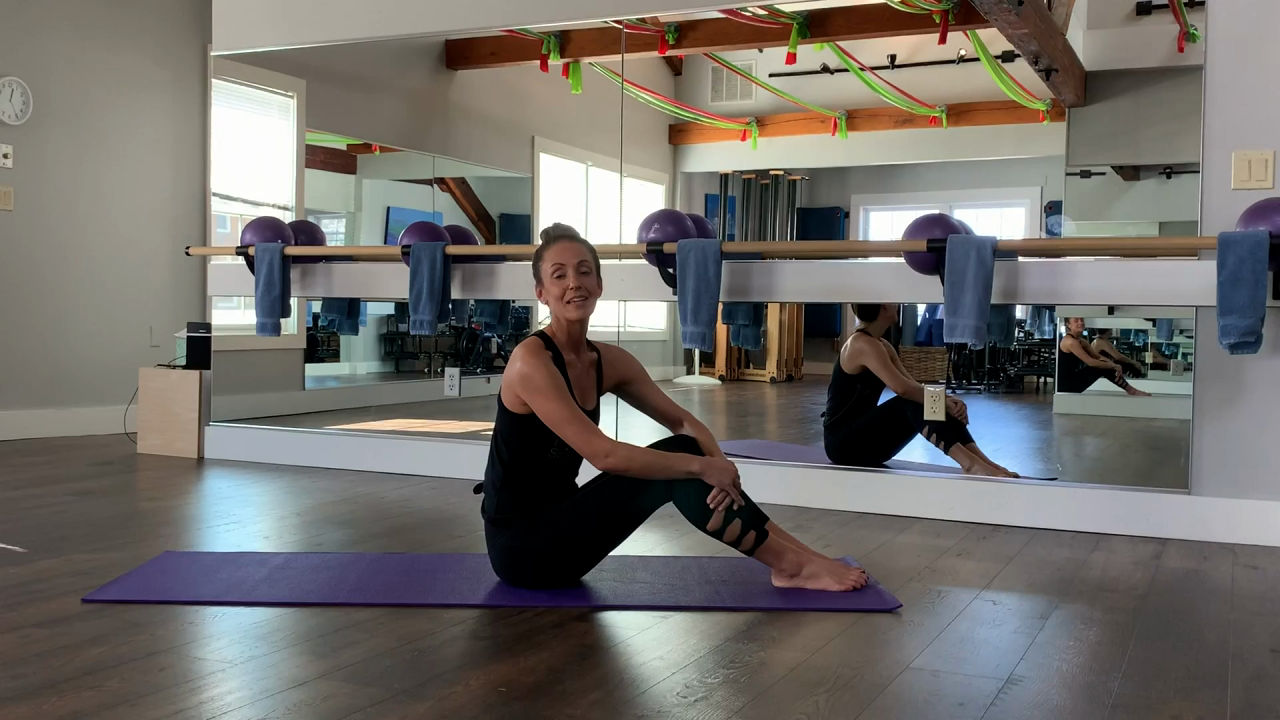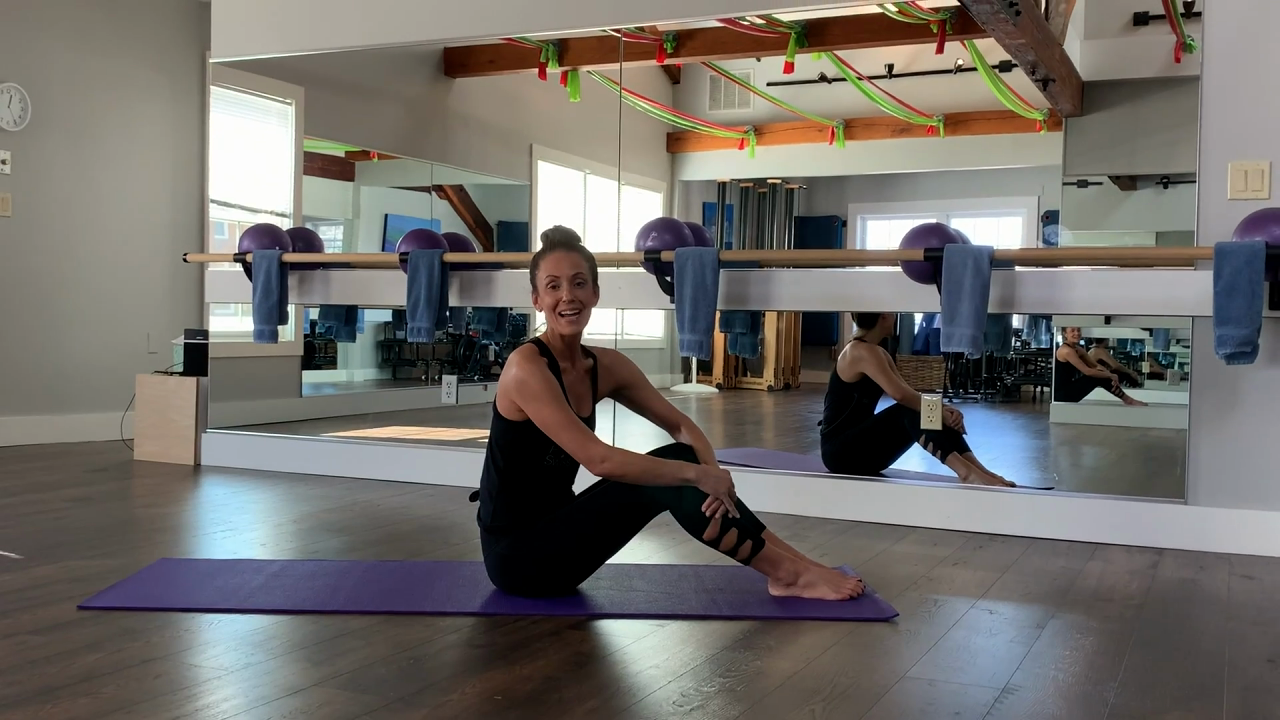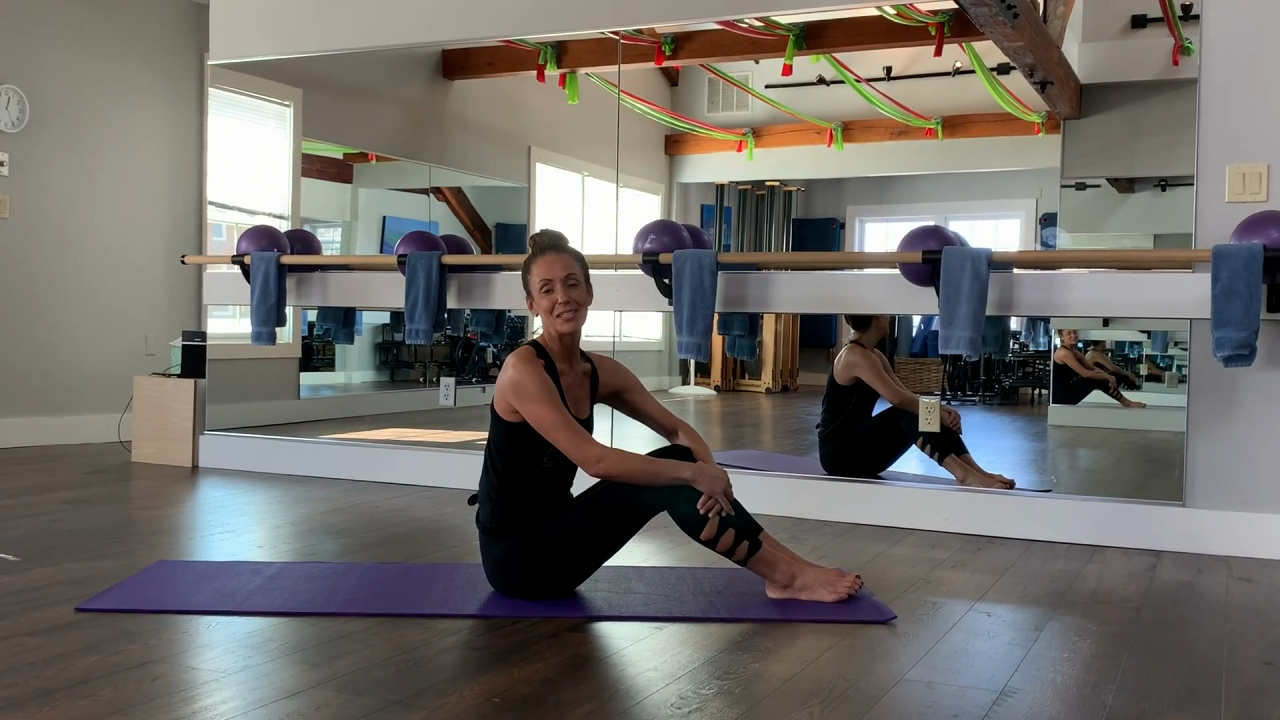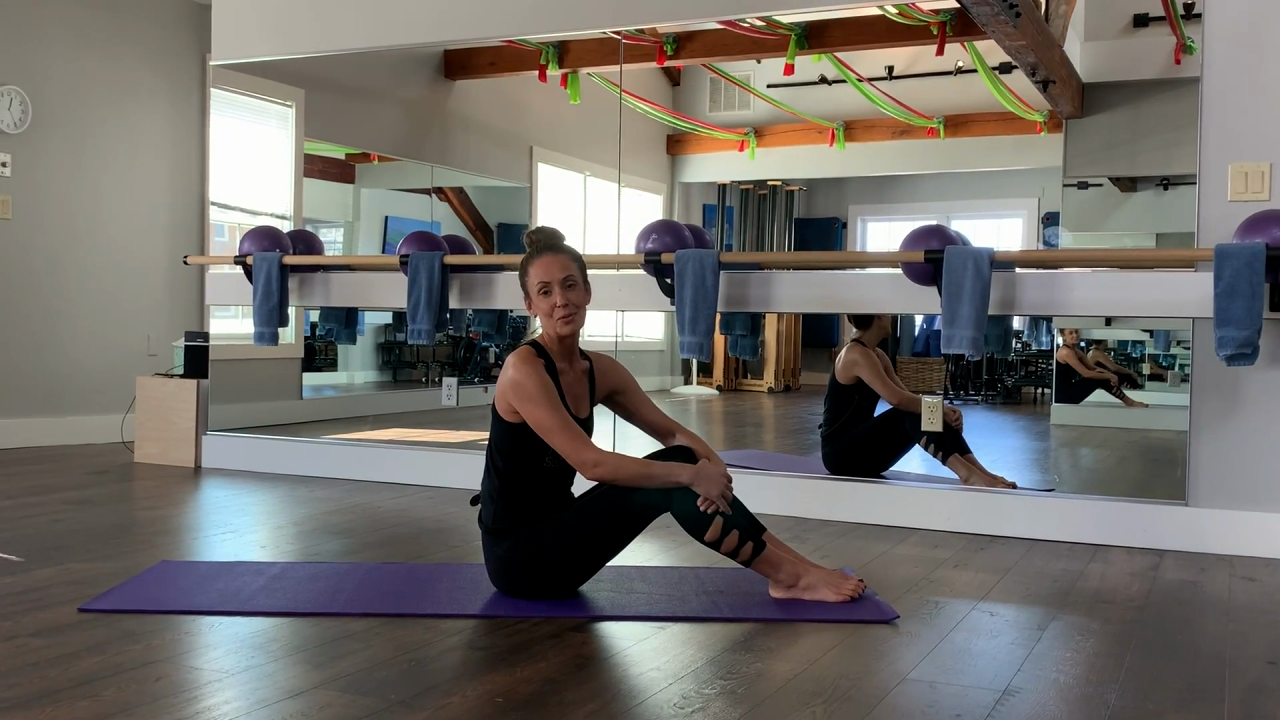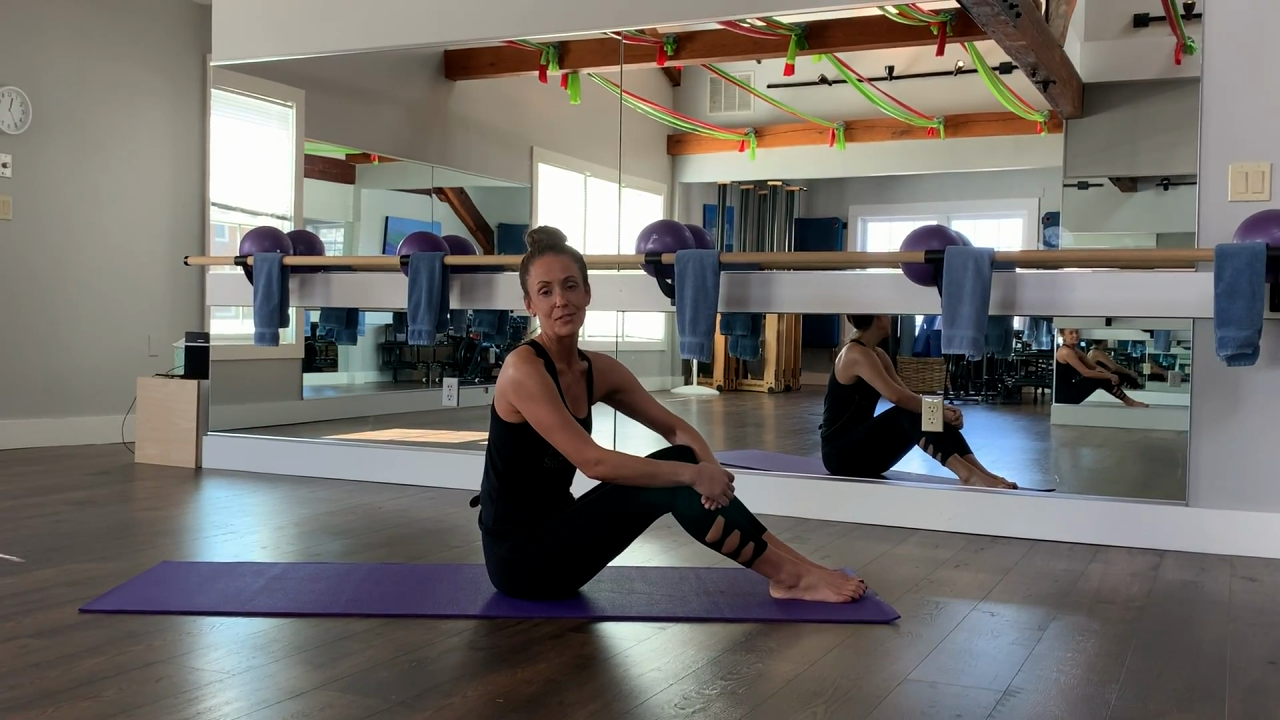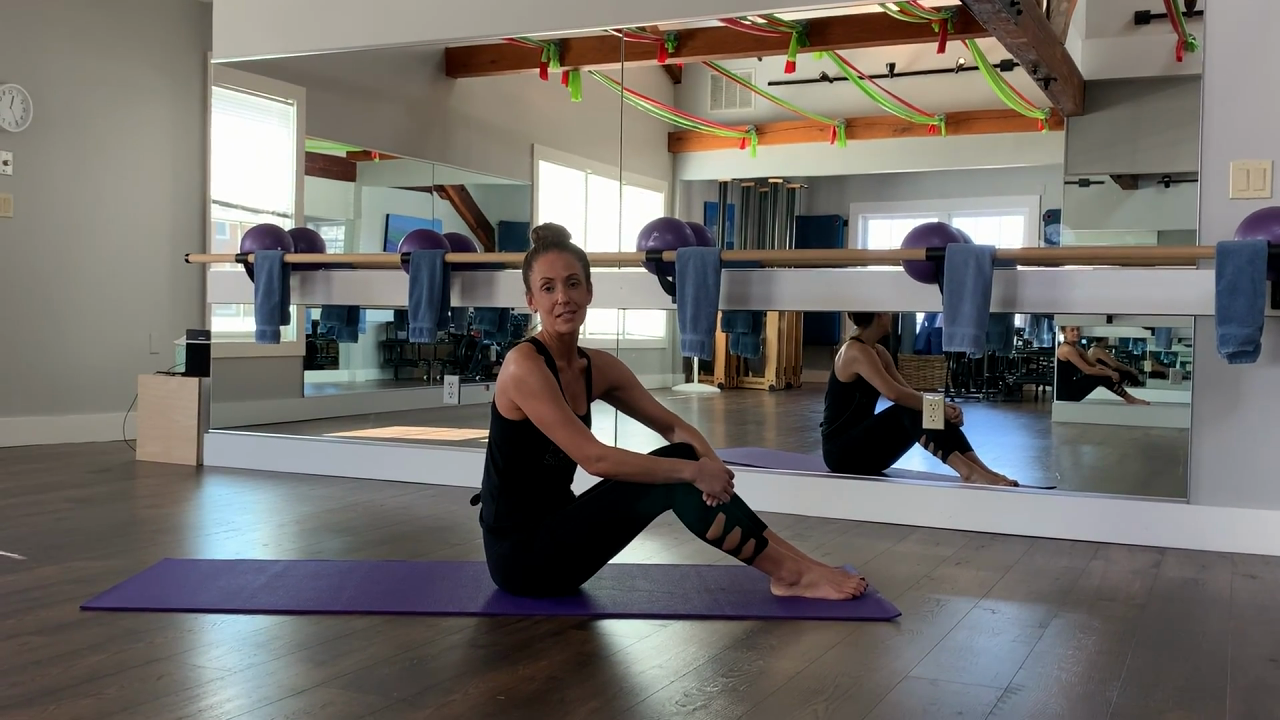
dt=0.5s
person 1, frame 1
left shoulder: (609, 361)
right shoulder: (532, 360)
left elbow: (681, 422)
right elbow: (604, 454)
left wrist: (716, 461)
right wrist: (701, 467)
left hip: (556, 524)
right hip: (521, 545)
left knee: (682, 455)
right knee: (676, 464)
left ankle: (791, 558)
right ankle: (792, 564)
person 1, frame 2
left shoulder: (606, 365)
right shoulder: (527, 367)
left elbow: (680, 426)
right elbow: (600, 459)
left wrist: (711, 472)
right wrist: (697, 475)
left hip: (552, 530)
right hip: (517, 554)
left knee: (676, 464)
right knee: (674, 477)
left ankle: (789, 565)
right ankle: (789, 573)
person 1, frame 3
left shoulder: (601, 372)
right shoulder: (524, 369)
left elbow: (676, 429)
right elbow: (594, 460)
left wrist: (706, 470)
right wrist: (691, 472)
left hip: (550, 533)
right hip: (516, 555)
left knee: (674, 468)
right knee: (672, 479)
left ankle: (788, 567)
right ankle: (787, 575)
person 1, frame 4
left shoulder: (600, 370)
right shoulder: (524, 369)
left elbow: (670, 432)
right elbow: (592, 463)
left wrist: (711, 462)
right wrist: (689, 474)
left hip: (553, 531)
right hip: (519, 555)
left knee: (678, 464)
right knee: (675, 479)
left ankle: (790, 568)
right ankle: (791, 575)
person 1, frame 5
left shoulder: (598, 369)
right shoulder: (523, 369)
left elbow: (674, 428)
right elbow: (594, 462)
left wrist: (708, 466)
right wrist: (691, 474)
left hip: (552, 536)
right hip: (519, 556)
left knee: (681, 465)
right knee: (675, 480)
left ankle: (790, 569)
right ankle: (791, 576)
person 1, frame 6
left shoulder: (597, 366)
right shoulder: (525, 365)
left elbow: (672, 426)
right elbow: (595, 458)
left wrist: (708, 460)
right wrist: (692, 470)
left hip: (553, 530)
right hip: (521, 553)
left knee: (681, 461)
right knee: (676, 476)
left ankle: (792, 565)
right ankle: (792, 572)
person 2, frame 1
left shoulder: (882, 345)
right shoulder: (863, 344)
left elbow: (913, 385)
right elbow: (902, 388)
left wrist: (946, 400)
right wrist: (943, 402)
left hip: (867, 439)
right hip: (843, 442)
left knee: (918, 400)
right knee: (912, 404)
left ankle: (982, 462)
right ankle: (971, 464)
person 2, frame 2
left shoulder: (879, 353)
right shoulder: (862, 351)
left elbow: (909, 393)
right elbow: (900, 394)
left wrist: (942, 410)
left hip: (863, 447)
right hip: (840, 450)
left knee: (920, 411)
right knee: (910, 412)
left ankle: (980, 472)
right ankle: (967, 472)
person 2, frame 3
left shoulder: (875, 356)
right shoulder: (856, 356)
left elbow: (906, 395)
right elbow: (897, 398)
left wrist: (941, 410)
left hip: (861, 450)
right hip: (837, 453)
left knee: (921, 414)
right knee: (907, 414)
left ankle: (977, 473)
right ankle: (965, 475)
person 2, frame 4
left shoulder: (877, 355)
right shoulder: (857, 354)
left elbow: (907, 396)
right elbow: (896, 398)
left wrist: (942, 410)
right wrist: (940, 411)
left hip: (864, 448)
right hip: (840, 452)
left knee: (915, 411)
right knee: (910, 414)
left ankle: (980, 473)
right ankle: (968, 474)
person 2, frame 5
left shoulder: (878, 355)
right shoulder: (857, 354)
left elbow: (908, 395)
right elbow: (896, 396)
left wrist: (942, 410)
right wrist: (939, 412)
left hip: (864, 449)
right hip: (840, 453)
left knee: (919, 413)
right knee: (909, 414)
left ankle: (981, 473)
right ankle: (968, 475)
person 2, frame 6
left shoulder: (879, 352)
right shoulder: (856, 351)
left elbow: (908, 392)
right elbow: (895, 394)
left wrist: (942, 407)
left hip: (865, 446)
right hip: (841, 450)
left knee: (920, 410)
right knee: (910, 412)
left ankle: (982, 471)
right ankle: (969, 472)
